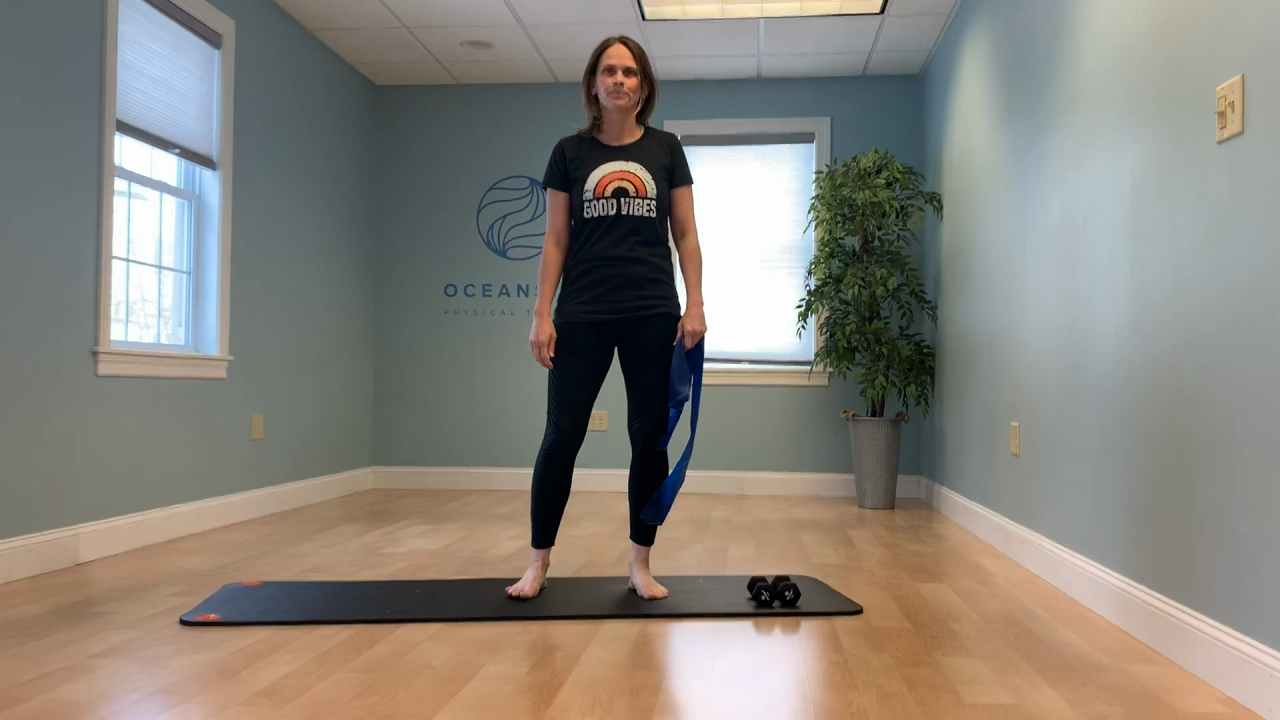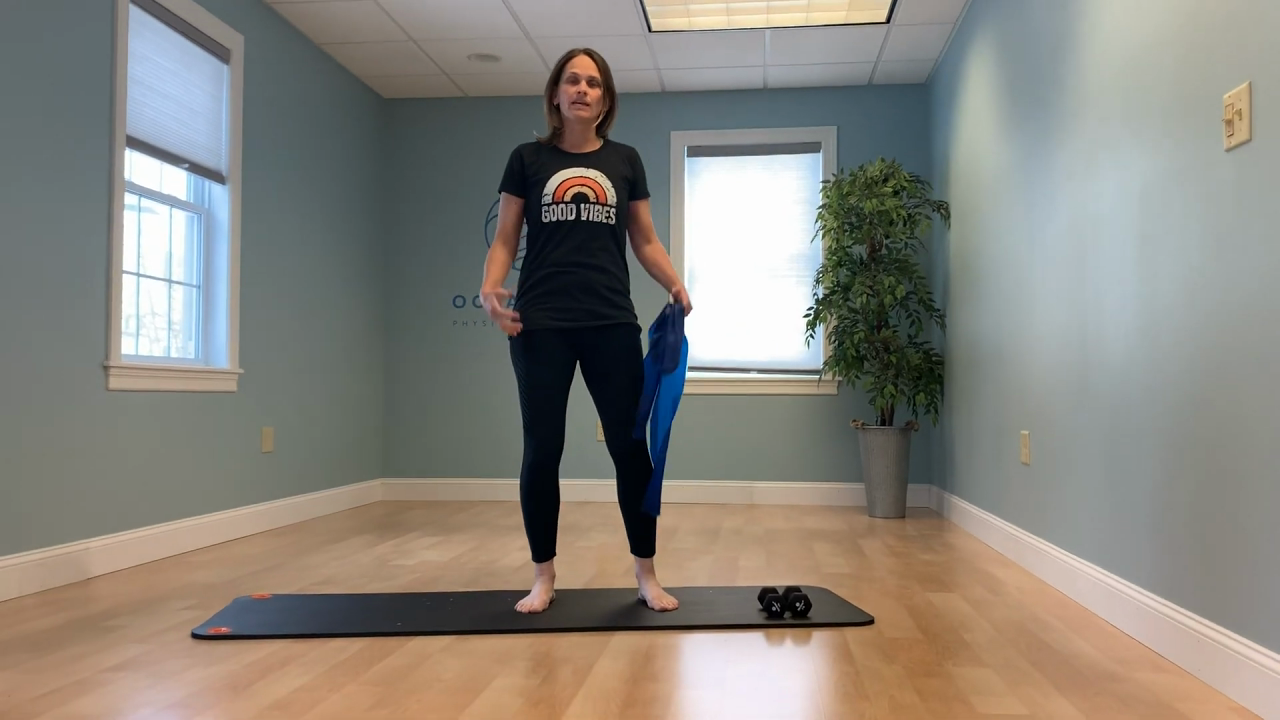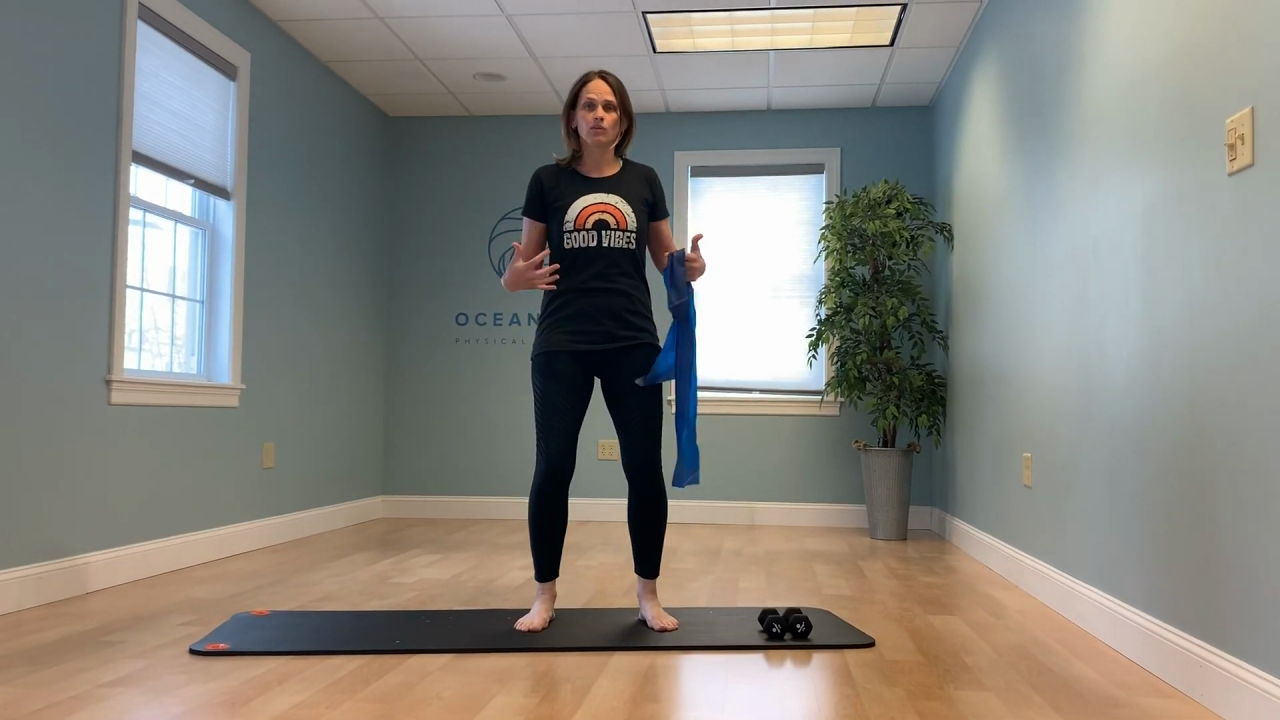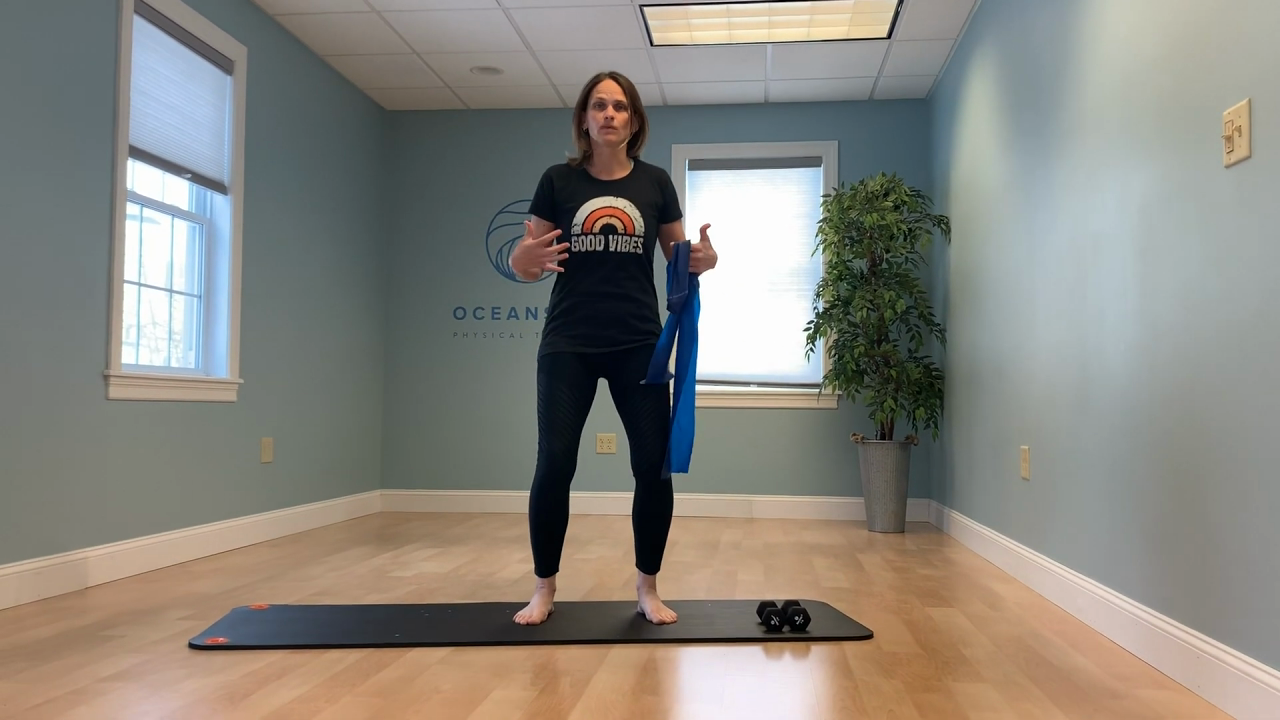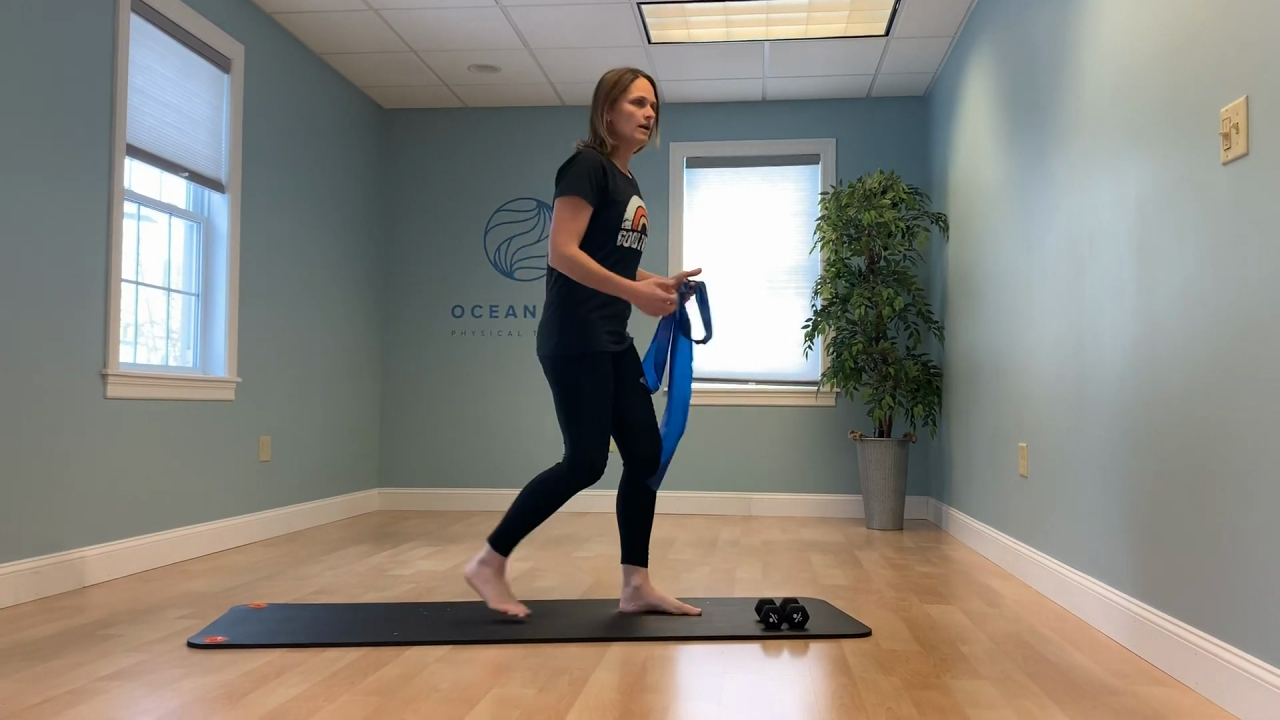
dt=1s
person 1, frame 1
left shoulder: (666, 149)
right shoulder: (570, 152)
left elbow: (685, 234)
right elbow: (556, 239)
left wrist: (694, 305)
right wrist: (541, 312)
left hip: (652, 315)
right hip: (582, 315)
left knee: (650, 440)
right knee: (561, 436)
left ankle: (640, 564)
right ankle: (538, 562)
person 1, frame 2
left shoulder: (625, 160)
right shoulder: (527, 158)
left elbow: (645, 241)
right elbow: (504, 240)
left wrist: (674, 284)
right wrist: (490, 287)
left hip: (612, 322)
right hip: (540, 323)
left knee: (631, 446)
right knee: (541, 450)
left ankle: (647, 575)
right ankle: (543, 577)
person 1, frame 3
left shoulder: (644, 181)
right shoulder: (548, 181)
left elbow: (664, 256)
right elbow: (526, 260)
left wrist: (689, 265)
right wrist: (518, 275)
left hip: (633, 343)
right hip: (562, 344)
left knee: (645, 468)
right knee: (553, 467)
left ankle: (648, 595)
right ankle: (544, 596)
person 1, frame 4
left shoulder: (655, 182)
right shoulder: (558, 181)
left elbow: (678, 254)
right elbow: (528, 261)
left wrist: (703, 258)
right wrist: (524, 260)
left hip: (637, 344)
right hip: (567, 344)
left knee: (654, 465)
right knee: (554, 464)
left ankle: (647, 589)
right ankle: (544, 589)
person 1, frame 5
left shoulder: (626, 180)
right shoulder: (587, 166)
right elbow: (563, 252)
left wrist: (659, 283)
right wrist: (634, 293)
left hip: (610, 339)
right hip: (574, 339)
left knee: (646, 453)
right knee: (585, 461)
left ankle: (636, 585)
right ankle: (489, 562)
